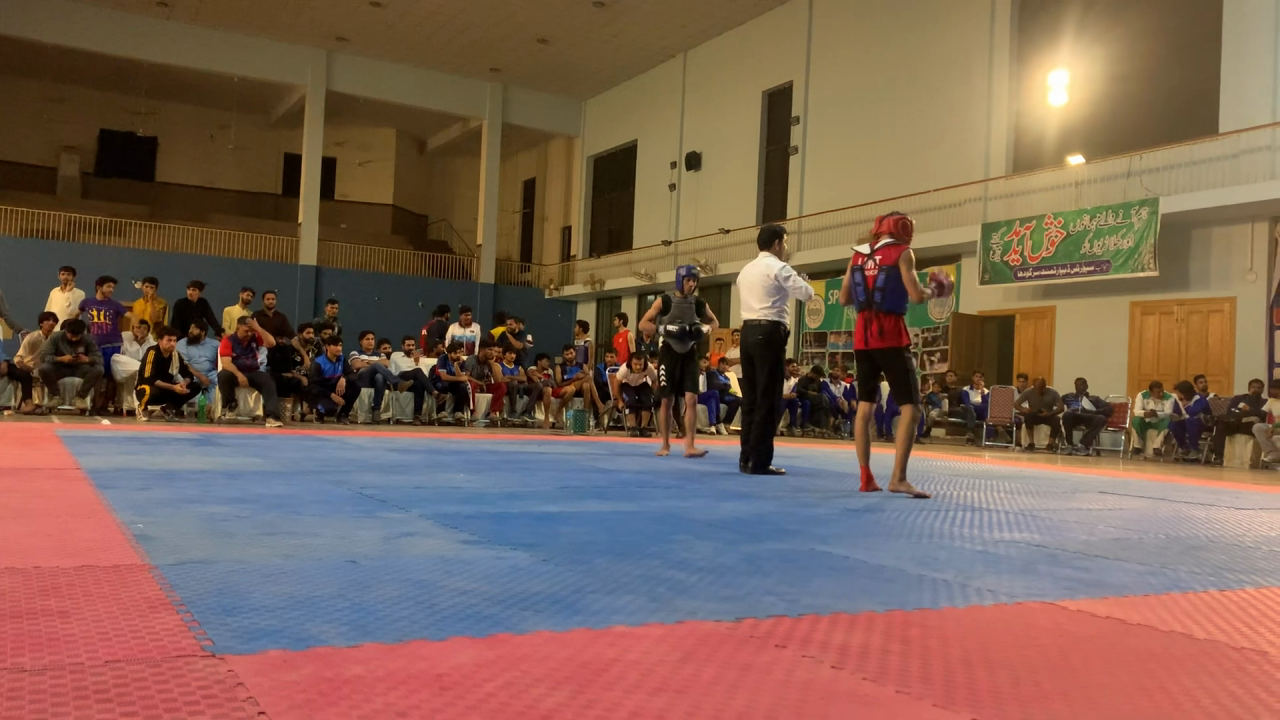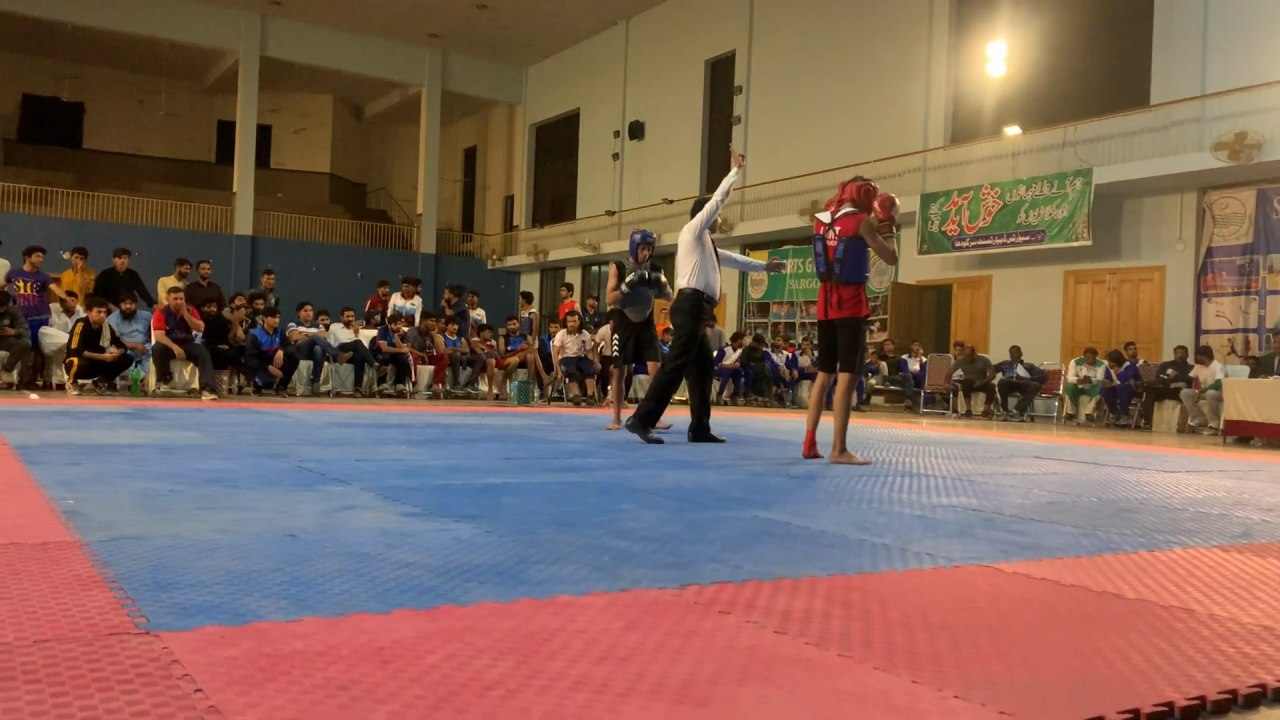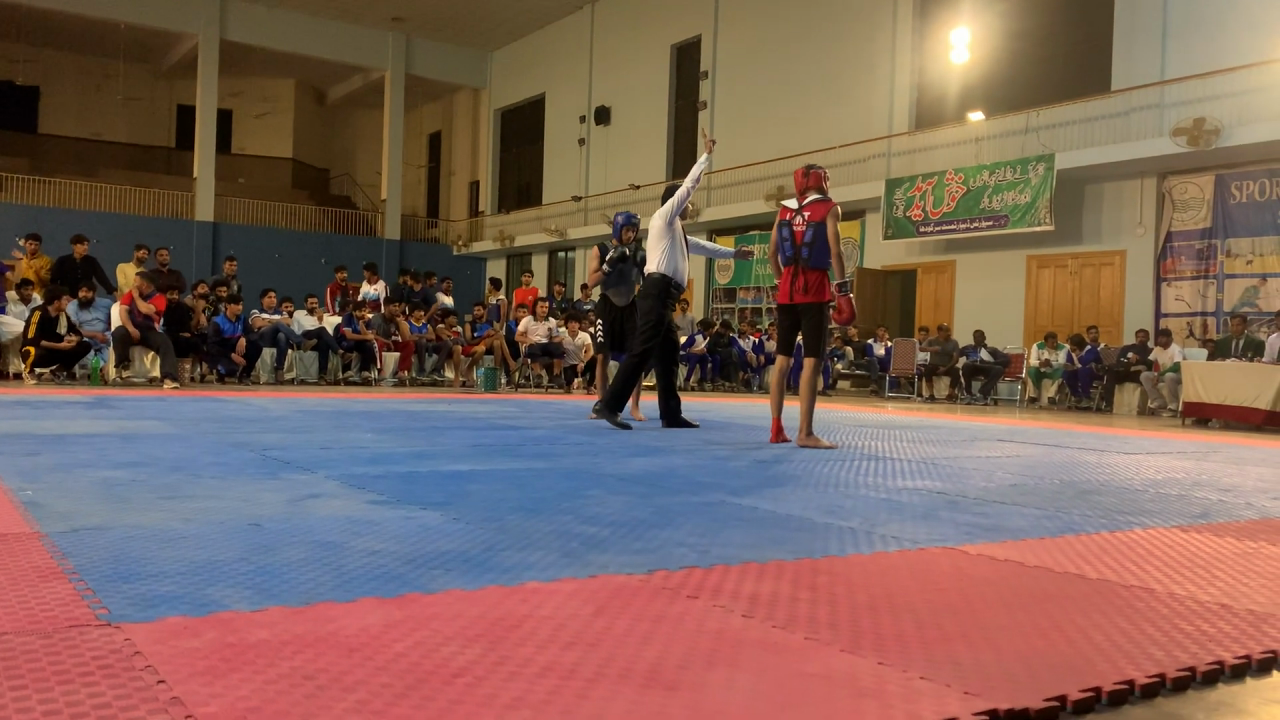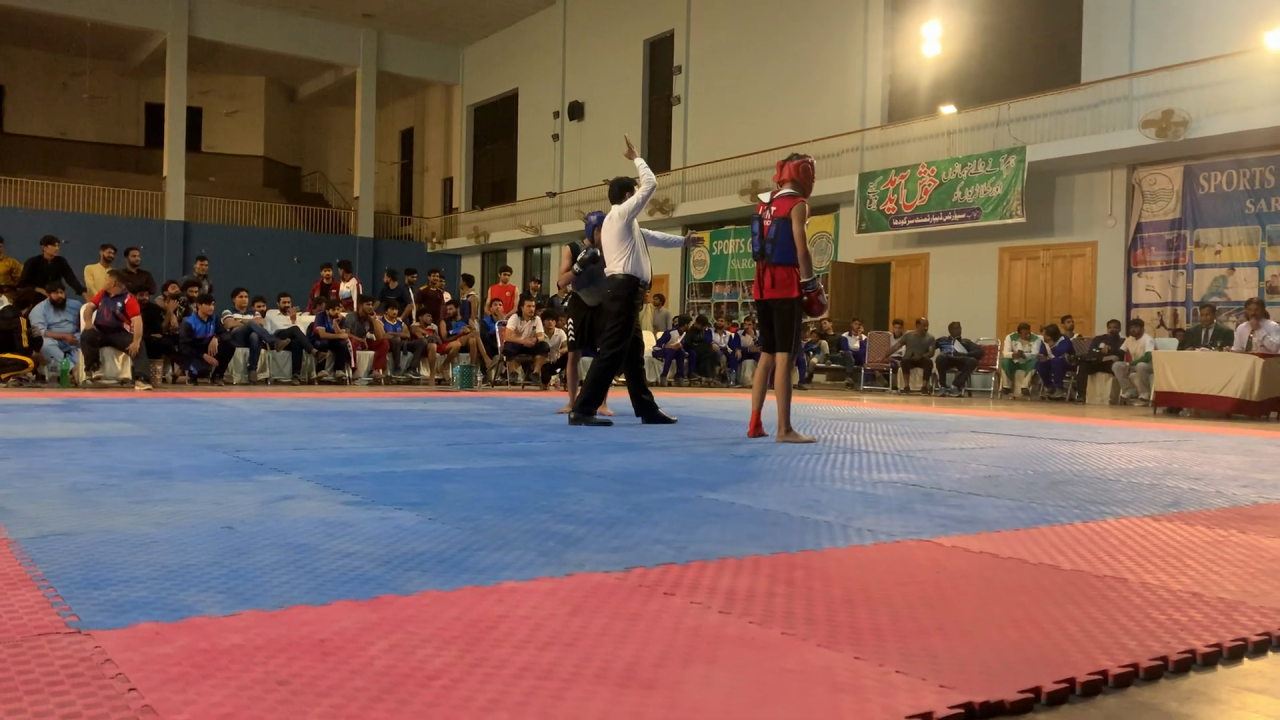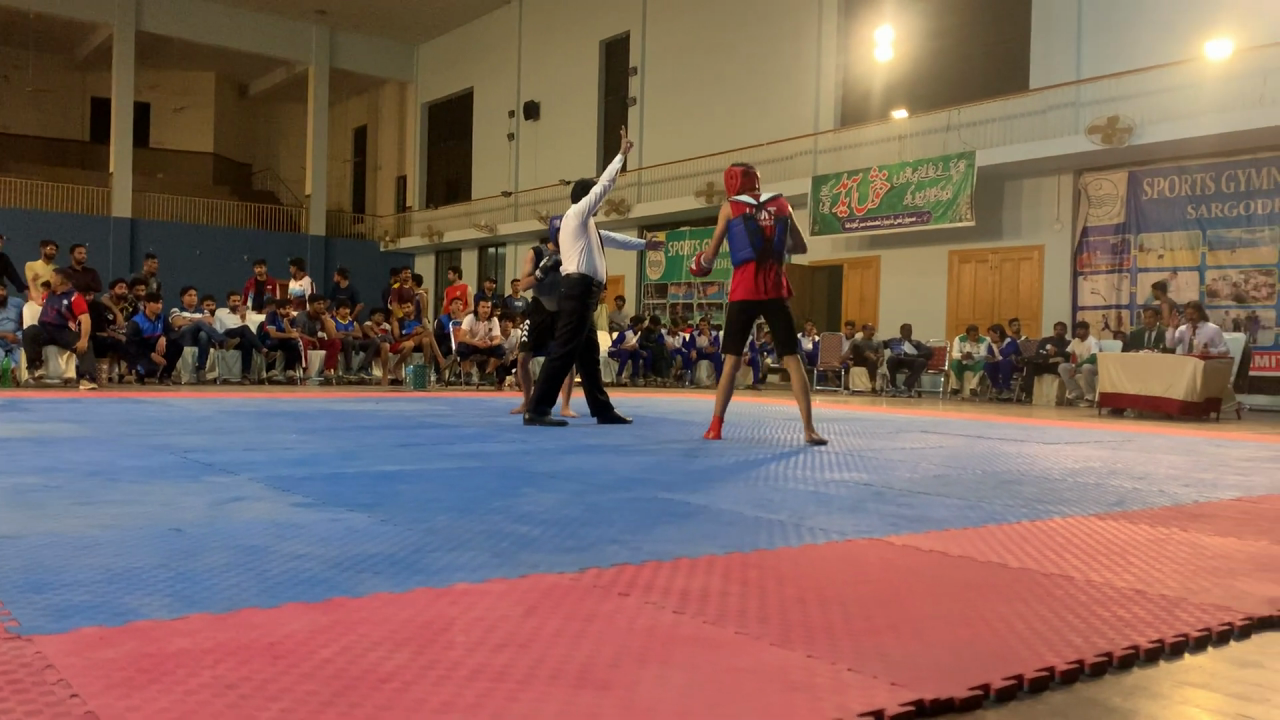
dt=1s
person 1, frame 1
left shoulder: (746, 271)
right shoulder: (778, 268)
right elbow: (806, 293)
left wrist: (785, 289)
right wrist: (801, 283)
left hip: (748, 333)
right hip: (769, 334)
left knee: (751, 399)
right knee: (767, 400)
left ankle: (748, 458)
right ankle: (759, 461)
person 1, frame 2
left shoulder: (707, 245)
right shoulder: (693, 231)
left elbow: (734, 260)
right elbow: (717, 199)
left wrist: (765, 266)
right wrist: (736, 169)
left hip: (697, 309)
right hip: (691, 307)
left knee: (702, 368)
right knee: (676, 365)
left ankle: (700, 428)
right ankle: (641, 420)
person 1, frame 3
left shoulder: (676, 230)
right shoulder: (664, 216)
left elbow: (701, 246)
right elbow: (689, 185)
left wrist: (733, 253)
right wrist: (706, 155)
left hip: (663, 294)
right hip: (658, 291)
left knee: (668, 354)
right knee: (642, 350)
left ankle: (671, 414)
right ankle: (609, 404)
person 1, frame 4
left shoulder: (622, 221)
right shoulder: (621, 213)
left elbow: (650, 236)
right elbow: (650, 184)
left wrist: (683, 241)
right wrist: (637, 159)
left hip: (623, 290)
right hip: (624, 290)
left knee: (633, 353)
right knee: (612, 352)
left ankle: (647, 409)
right ankle: (582, 410)
person 1, frame 5
left shoulder: (585, 224)
right shoulder: (577, 214)
left elbow: (612, 239)
right elbow: (604, 184)
left wrist: (644, 244)
right wrist: (622, 154)
left hip: (581, 291)
right hip: (579, 289)
left knee: (589, 354)
right knee: (564, 351)
left ankle: (602, 410)
right ankle: (536, 410)
person 2, frame 1
left shoulder: (858, 255)
right shoulder: (902, 253)
left elbow: (844, 298)
right elbow: (916, 296)
right wrist: (936, 288)
left hip: (863, 335)
right hip: (891, 336)
left knee: (865, 406)
right knee: (910, 407)
left ankle: (866, 478)
right ankle: (899, 477)
person 2, frame 2
left shoulder: (821, 221)
right shoulder: (862, 221)
right elbow: (890, 259)
right wrist: (887, 226)
left hip: (825, 304)
right hip: (851, 305)
left knee: (824, 375)
right knee: (847, 377)
left ankle: (809, 443)
right ankle: (838, 449)
person 2, frame 3
left shoulder: (785, 210)
right shoulder: (829, 208)
left elbow: (772, 252)
right elbow: (835, 252)
right wrist: (843, 289)
left hip: (787, 290)
right hip: (814, 291)
left knee: (782, 360)
right knee: (812, 362)
left ankle: (776, 429)
right ankle: (805, 432)
person 2, frame 4
left shoulder: (763, 203)
right shoulder: (797, 204)
right elbow: (801, 250)
right wrist: (811, 284)
left hip: (762, 284)
right hip: (786, 285)
left knee: (767, 356)
right knee: (785, 357)
left ankle: (755, 423)
right ankle: (784, 429)
person 2, frame 5
left shoulder: (729, 207)
right shoulder: (781, 205)
left elbow: (711, 253)
right elbow: (801, 247)
left wrist: (703, 264)
left hip: (743, 288)
right hip: (775, 289)
left knee: (732, 359)
right knee: (792, 358)
left ankle: (715, 426)
right ankle: (808, 428)
person 3, frame 1
left shoulder: (700, 304)
right shoulder: (664, 301)
left elbow: (714, 322)
right elbow: (643, 324)
left wrist: (704, 330)
right wrist: (664, 329)
left hip: (689, 355)
right hip: (669, 353)
left knee: (691, 400)
right knee: (666, 400)
left ankle: (690, 445)
right ankle: (665, 444)
person 3, frame 2
left shoulder: (654, 270)
right shoulder: (618, 268)
left elbow: (670, 297)
right elbow: (609, 299)
left wrist: (663, 285)
right wrist: (628, 285)
left hip: (646, 324)
right hip: (623, 323)
left knee: (655, 369)
right knee: (618, 371)
right ankle: (616, 419)
person 3, frame 3
left shoulder: (637, 250)
right shoulder: (600, 250)
right elbow: (590, 283)
left wrist: (645, 265)
right wrist: (610, 265)
left hip: (630, 307)
right hip: (607, 307)
right knee: (602, 357)
left ankle: (634, 406)
person 3, frame 4
right shoulder: (572, 249)
right elbow: (561, 282)
right wrist: (580, 265)
left hip: (602, 306)
right hip: (579, 305)
right knee: (573, 355)
left ankle: (602, 404)
right ankle: (572, 402)
person 3, frame 5
right shoulder: (536, 253)
right elbow: (523, 285)
right wrist: (542, 271)
right hip: (539, 309)
right knee: (523, 358)
left ankle: (565, 406)
right ankle: (527, 402)
